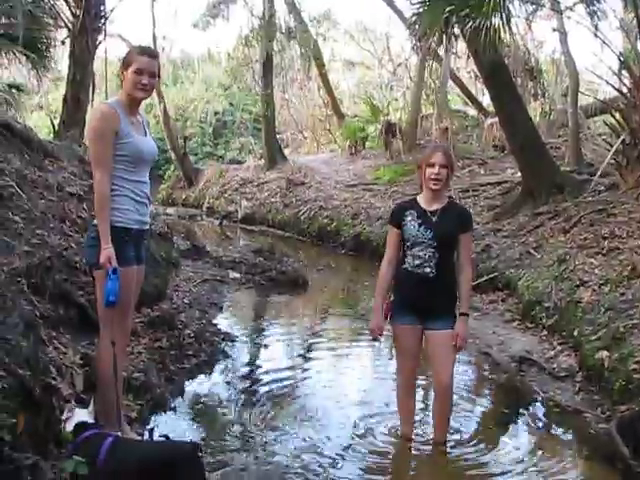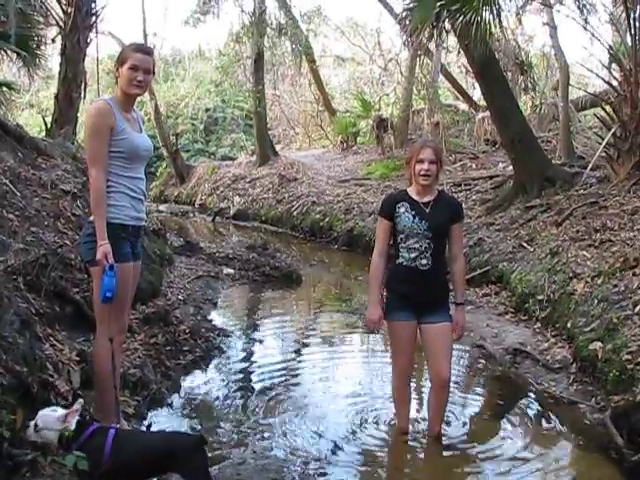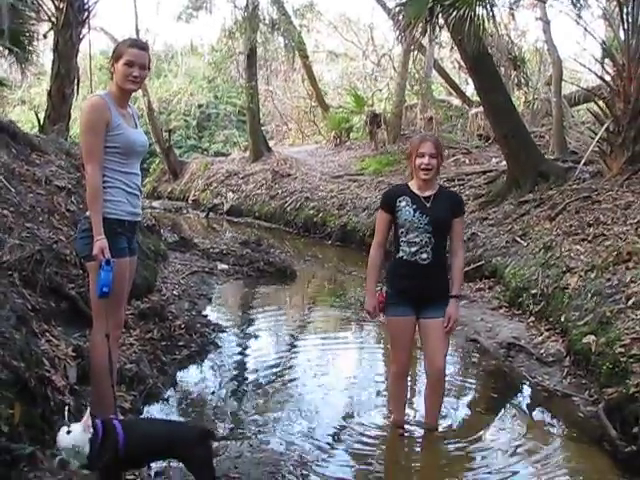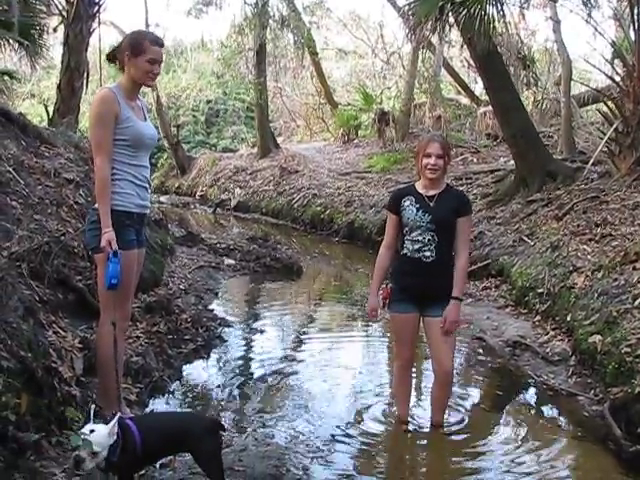
dt=0.7s
person 1, frame 1
left shoulder: (141, 120)
right shoulder: (107, 114)
right elbow: (101, 179)
left wrist: (139, 231)
right wrist: (106, 242)
left hip: (137, 232)
right hip: (115, 231)
left knee: (123, 332)
right knee: (112, 333)
left ankle: (117, 421)
right ankle: (110, 426)
person 1, frame 2
left shoulder: (136, 117)
right shoulder: (103, 111)
right elbow: (97, 176)
left wrist: (134, 228)
right wrist: (102, 238)
left hip: (133, 229)
right hip: (111, 228)
left knee: (119, 329)
right knee: (109, 330)
left ankle: (114, 417)
right ankle: (107, 423)
person 1, frame 3
left shoulder: (131, 112)
right shoulder: (98, 106)
right elbow: (93, 172)
left wrist: (127, 226)
right wrist: (99, 234)
left hip: (128, 225)
right hip: (107, 224)
left knee: (116, 324)
right knee: (105, 325)
left ankle: (109, 412)
right ankle: (105, 418)
person 1, frame 4
left shoulder: (141, 104)
right shoulder: (108, 99)
right elbow: (102, 164)
left wrist: (137, 218)
right wrist: (106, 225)
left hip: (137, 217)
right hip: (116, 216)
left knee: (123, 317)
right knee: (112, 317)
left ankle: (115, 403)
right ankle: (110, 411)
person 2, frame 1
left shoulder: (459, 215)
right shoulder: (403, 211)
left elbow: (465, 267)
right elbow: (389, 261)
left wrist: (463, 316)
right wrist: (377, 309)
left hip: (442, 308)
right hip: (405, 304)
left knee: (444, 382)
right knee: (406, 376)
left ankle: (439, 444)
right ankle: (406, 438)
person 2, frame 2
left shoulder: (451, 207)
right shoulder: (393, 203)
left elbow: (456, 258)
right elbow: (379, 255)
left wrist: (460, 305)
right wrist: (374, 303)
left hip: (436, 302)
right hip: (400, 298)
left knee: (442, 376)
right knee: (402, 372)
left ankle: (435, 436)
right ankle: (402, 432)
person 2, frame 3
left shoulder: (452, 201)
right shoulder: (393, 196)
left elbow: (457, 252)
right elbow: (378, 246)
left wrist: (455, 299)
right wrist: (370, 291)
left hip: (436, 296)
right hip: (399, 293)
left knee: (437, 370)
right knee: (399, 366)
left ankle: (431, 430)
right ankle: (397, 427)
person 2, frame 4
left shoulder: (458, 200)
right shoulder: (401, 197)
left elbow: (462, 253)
right elbow: (388, 247)
left wrist: (455, 300)
right wrist: (374, 291)
left hip: (440, 295)
right hip: (403, 291)
left knee: (444, 369)
right knee: (403, 361)
left ankle: (436, 426)
right ankle: (402, 423)
